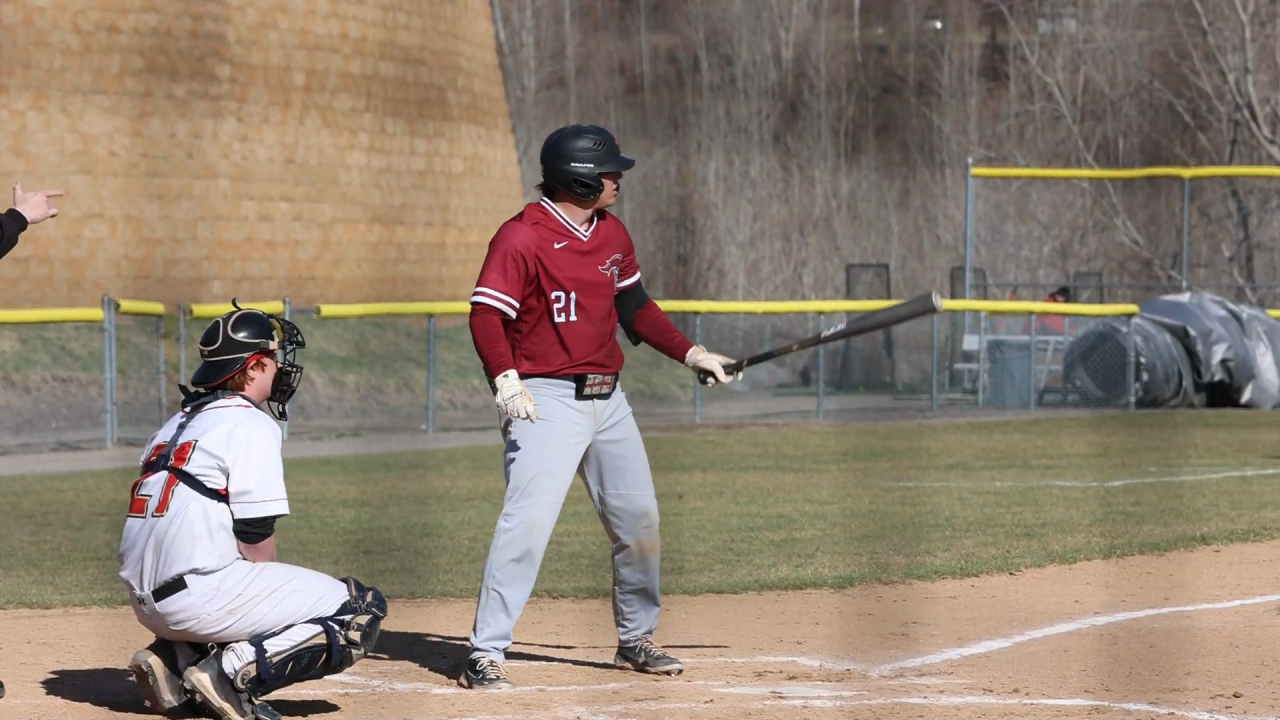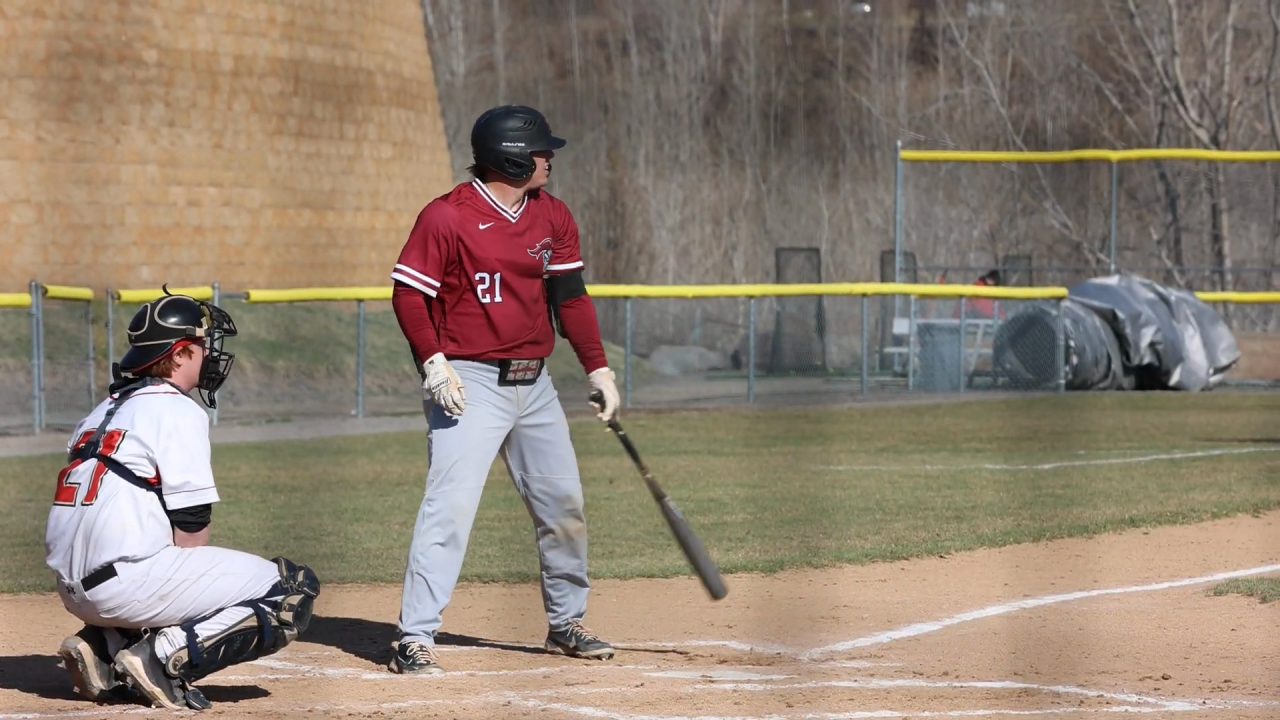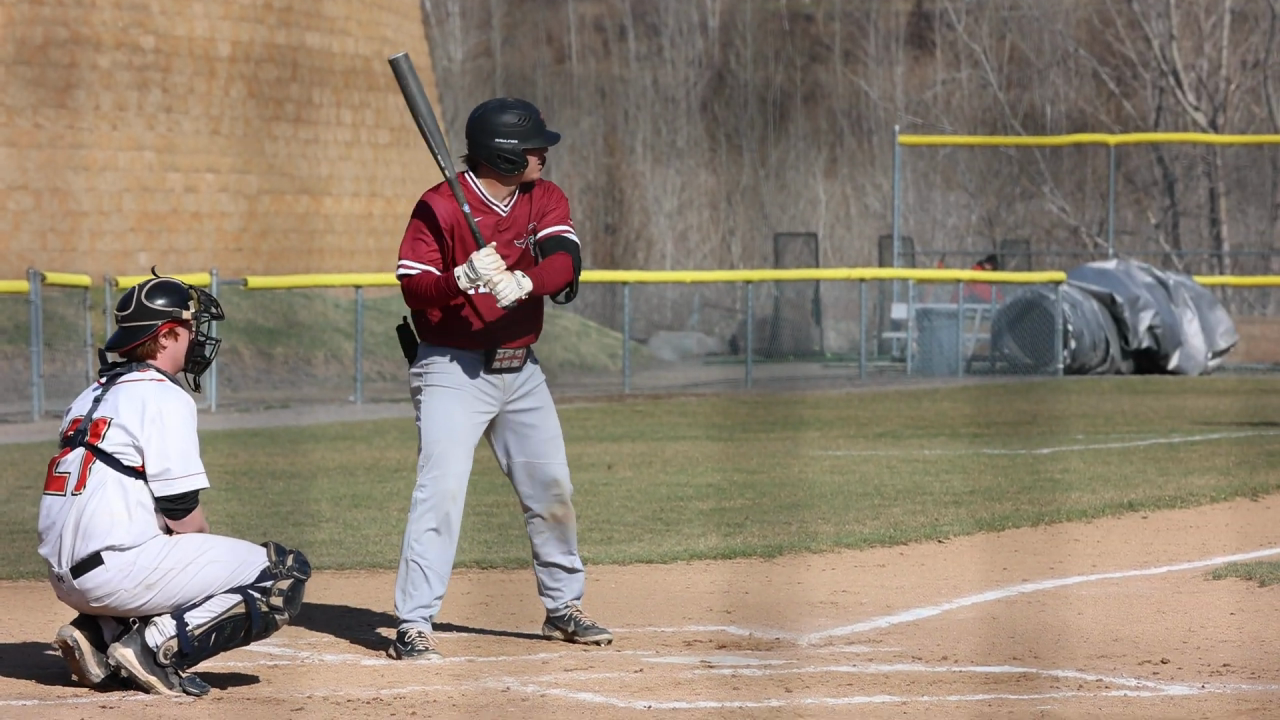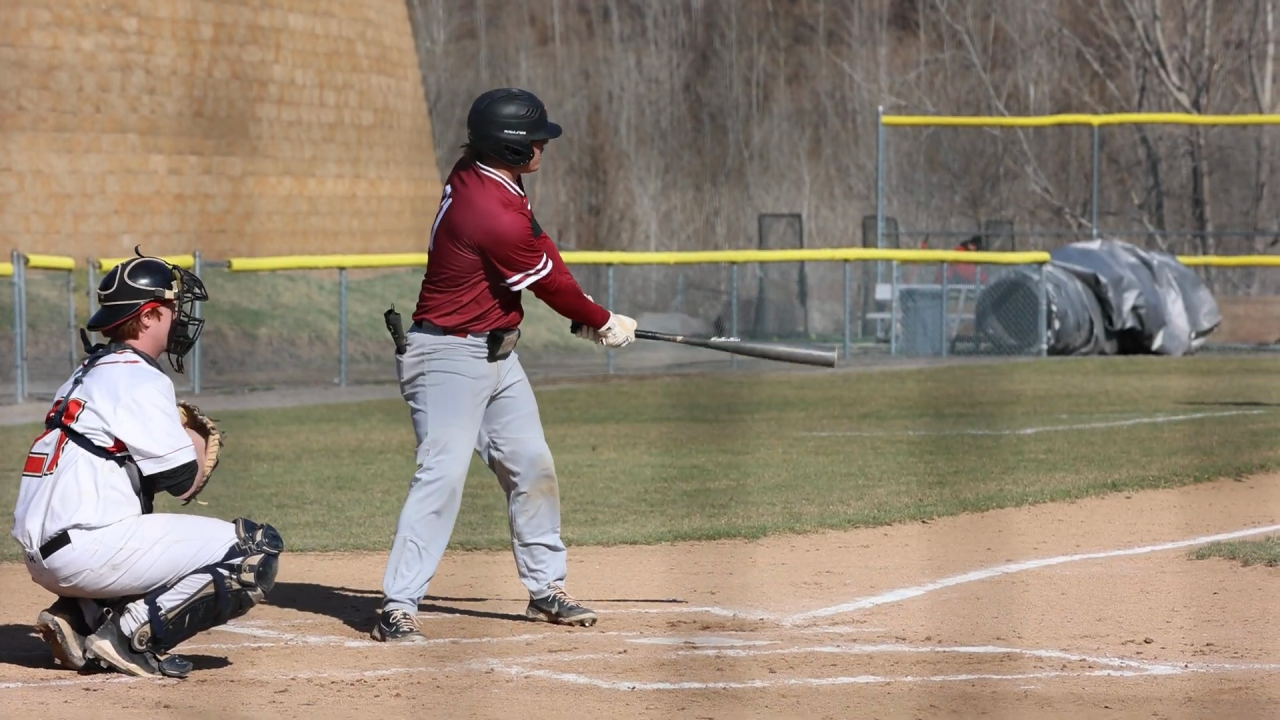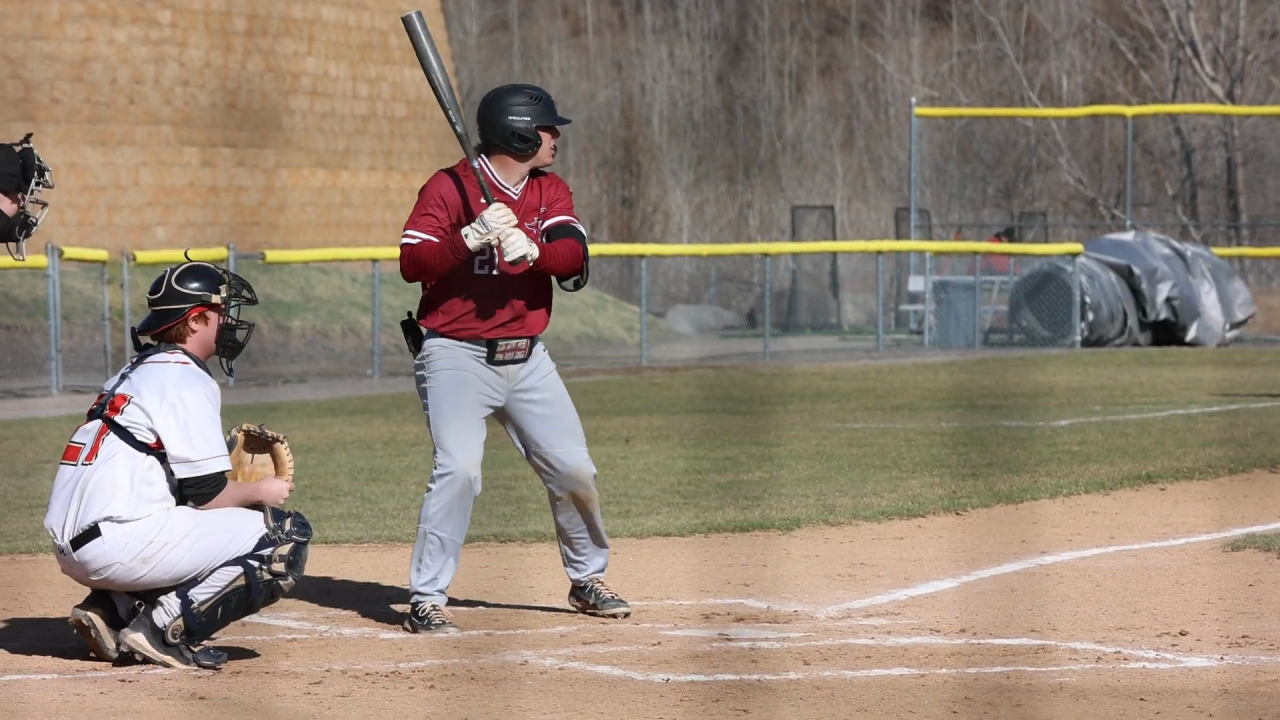
dt=0.7s
person 1, frame 1
left shoulder: (612, 232)
right shoulder: (522, 236)
left elbow: (634, 306)
right elbow: (485, 315)
left wrist: (691, 352)
right wrist: (506, 378)
left hip: (608, 398)
right hip: (545, 402)
left knee: (639, 520)
right knee: (526, 523)
left ankle: (634, 638)
right ankle: (484, 652)
person 1, frame 2
left shoulder: (553, 216)
right shoulder: (446, 215)
left elbow: (570, 298)
right elbow: (410, 294)
left wrist: (599, 369)
right wrist: (436, 363)
left hip: (534, 383)
right hip: (466, 382)
left knee: (563, 503)
right knee: (450, 507)
left ankle: (566, 622)
right ankle: (414, 636)
person 1, frame 3
left shoulder: (546, 198)
right shoulder: (440, 206)
left elbow: (563, 258)
right elbow: (415, 290)
left wrist: (523, 282)
right wrist: (466, 277)
left hip: (519, 367)
right hip: (453, 368)
left knee: (550, 488)
right knee: (441, 491)
left ankle: (564, 608)
right ankle: (412, 624)
person 1, frame 4
left shoulder: (480, 173)
right shoulder: (492, 213)
left elbow: (539, 244)
right elbow: (548, 281)
left wrist: (588, 313)
right wrist: (602, 320)
left hip: (496, 351)
right hip: (449, 356)
left knee: (533, 468)
right knee: (443, 474)
left ankle: (546, 589)
right ankle: (398, 606)
person 1, frame 5
left shoulder: (552, 190)
right shoulder: (449, 187)
left elbow: (575, 262)
right elbow: (412, 264)
left wrist: (529, 248)
right wrist: (473, 236)
left hip: (527, 359)
right hip: (457, 356)
left knee: (574, 471)
right knee: (459, 471)
left ankle: (588, 579)
right ankle: (426, 599)
person 2, frame 1
left shoulder: (179, 422)
right shoulder: (250, 423)
left elbow: (187, 524)
right elbow: (255, 538)
right wrist: (262, 597)
left hip: (147, 600)
right hip: (196, 592)
right knee: (362, 611)
left ankle: (173, 660)
right ankle: (231, 671)
person 2, frame 2
left shoulder: (105, 409)
right shoulder: (178, 410)
right elbow: (191, 525)
right wrist: (194, 584)
left hip: (74, 588)
right hip: (122, 579)
right knee: (295, 589)
left ankle: (103, 647)
right ankle: (163, 658)
person 2, frame 3
left shoulder: (94, 393)
right shoulder: (163, 397)
right elbow: (182, 513)
right wrist: (194, 548)
left hip: (66, 575)
right hip: (114, 569)
right knee: (286, 573)
left ankle: (98, 636)
right ankle: (154, 647)
person 2, frame 4
left shoulder: (88, 373)
right shoulder: (138, 379)
right elbow: (184, 482)
left wrist: (180, 449)
right wrist: (198, 448)
left hip: (43, 553)
right hip: (84, 548)
right knee: (257, 549)
left ankle: (80, 618)
right ankle: (130, 636)
person 2, frame 5
left shoulder: (135, 371)
right shoulder: (188, 380)
right elbow: (207, 494)
left wrist: (242, 485)
right wrist: (260, 491)
right hip: (117, 540)
right knee: (286, 539)
left ankle: (112, 610)
right ankle: (164, 626)
